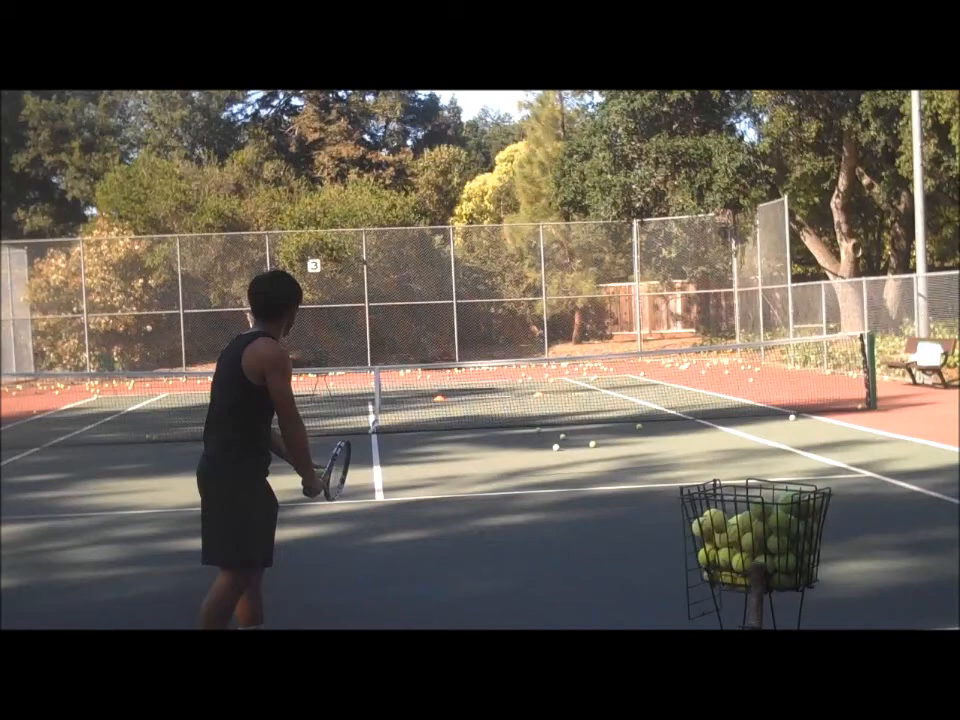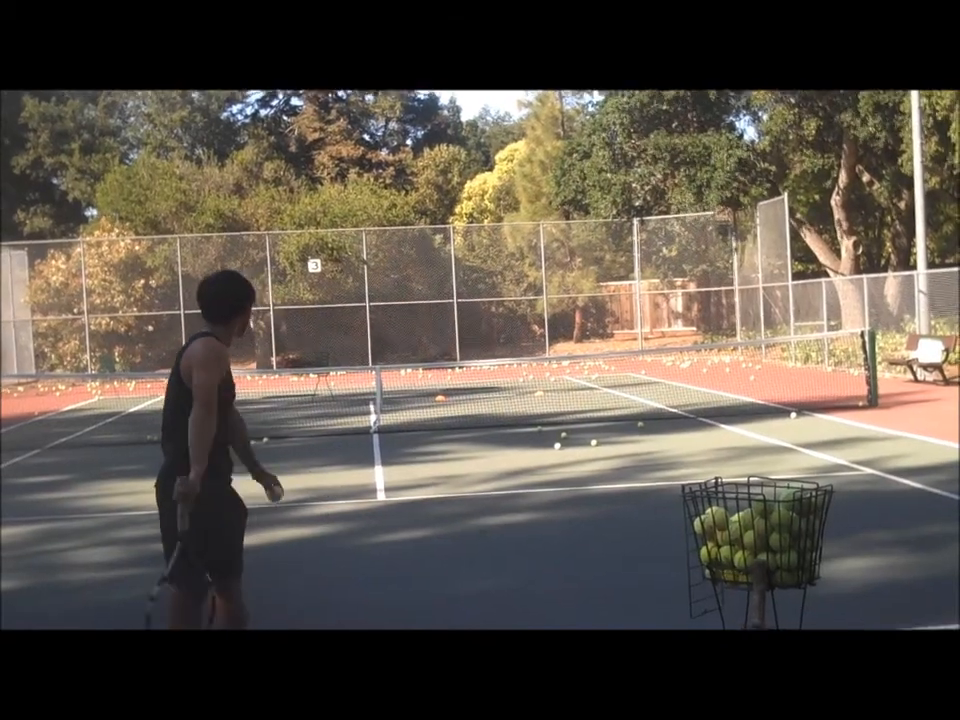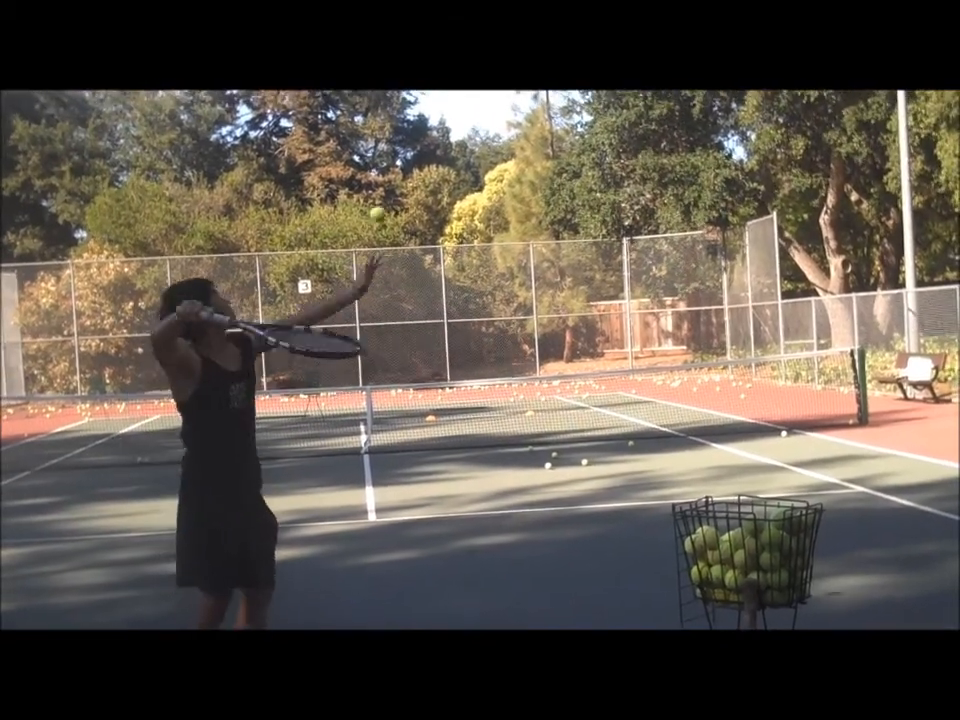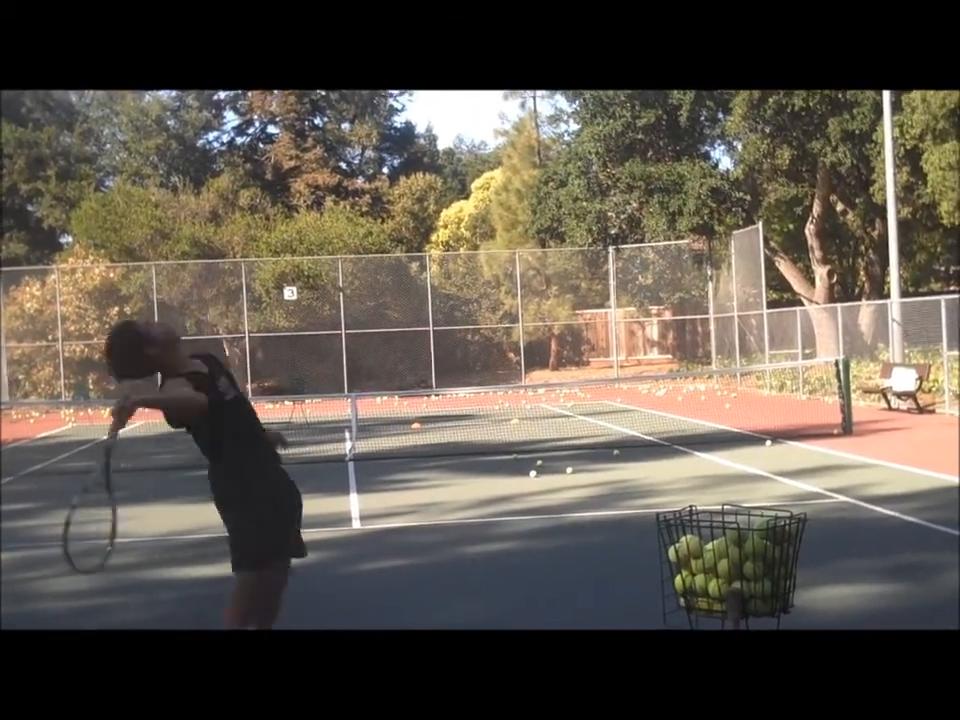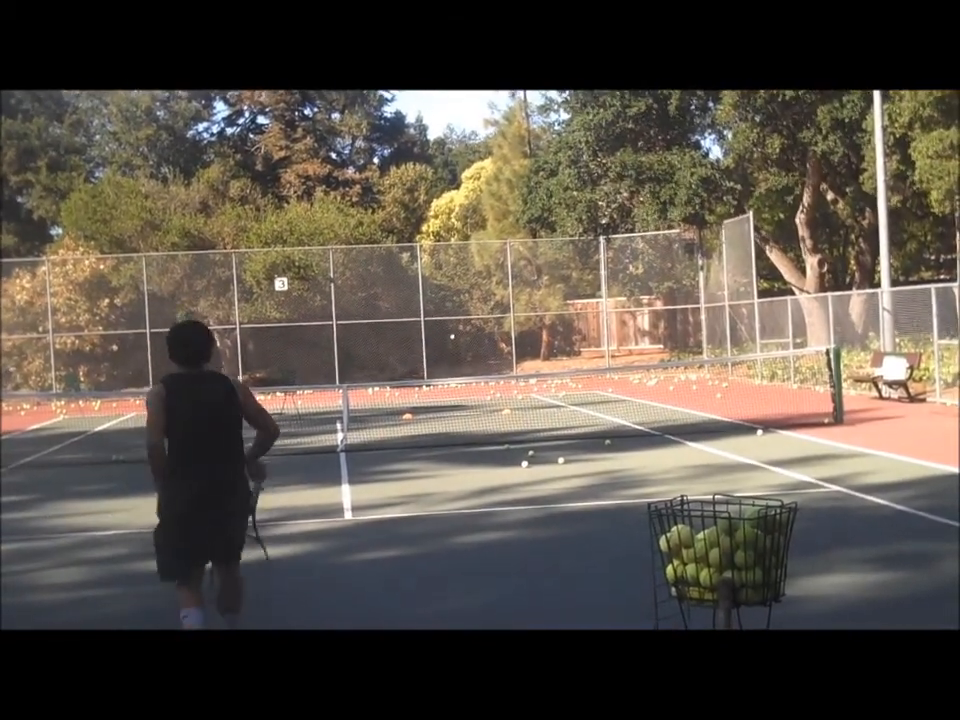
dt=1s
person 1, frame 1
left shoulder: (239, 347)
right shoulder: (271, 353)
right elbow: (289, 422)
left wrist: (297, 464)
right wrist: (309, 474)
left hip: (228, 470)
right hip: (234, 476)
left knee: (250, 567)
right knee: (235, 572)
person 1, frame 2
left shoulder: (209, 352)
right shoulder: (208, 350)
left elbow: (229, 419)
right elbow: (202, 413)
left wrist: (257, 471)
right wrist: (196, 473)
left hip: (211, 486)
right hip: (192, 490)
left knee: (227, 576)
right knee: (193, 587)
person 1, frame 3
left shoulder: (242, 348)
right shoulder: (190, 360)
left elbow: (299, 320)
right elbow: (159, 339)
left wrist: (354, 292)
right wrist: (182, 315)
left hip: (245, 493)
right hip: (206, 498)
left knee: (260, 589)
right knee: (215, 602)
person 1, frame 4
left shoulder: (200, 361)
right shoulder: (174, 387)
right elbow: (196, 402)
left wrist: (264, 434)
right wrist: (139, 399)
left hip: (262, 479)
right hip: (241, 486)
left knee: (274, 575)
right knee: (252, 586)
person 1, frame 5
left shoulder: (162, 391)
right shoulder: (232, 387)
left elbow: (155, 443)
right elbow: (269, 430)
left wrist: (164, 491)
right wrist: (252, 461)
left hip: (183, 495)
right hip: (231, 492)
left knee: (186, 578)
right knee: (228, 567)
left ankle: (193, 624)
right ankle: (230, 626)
